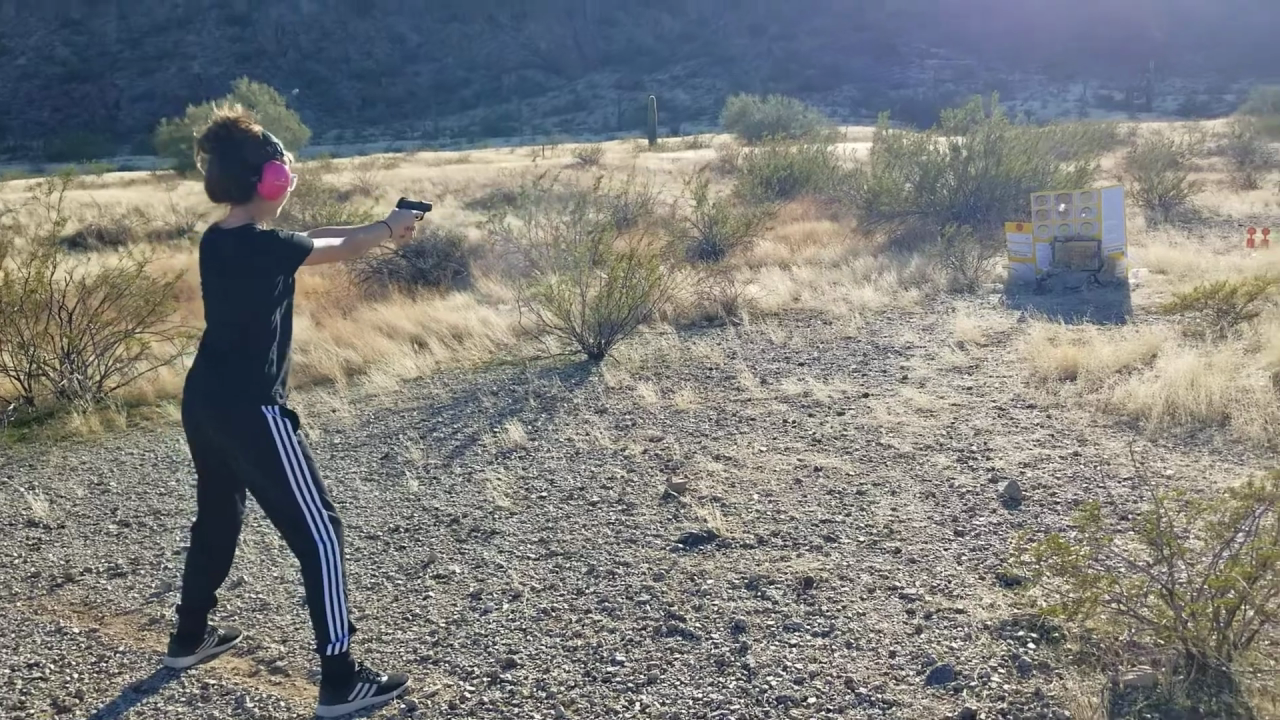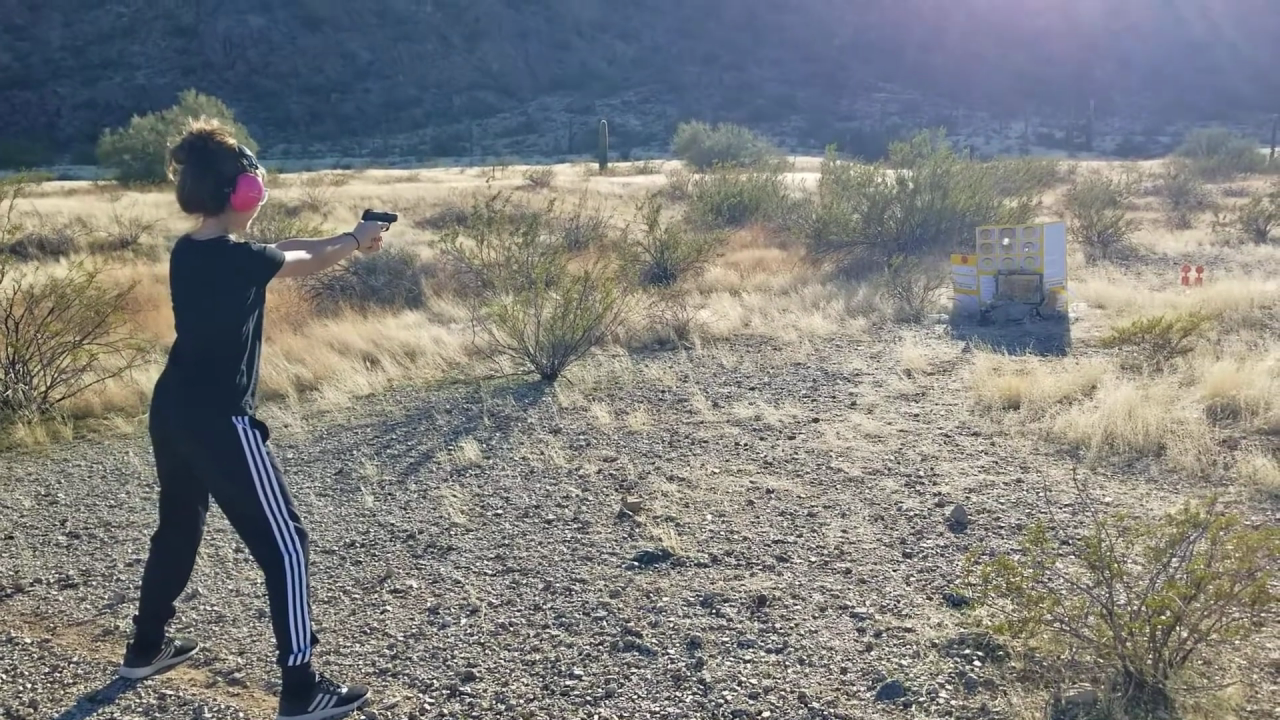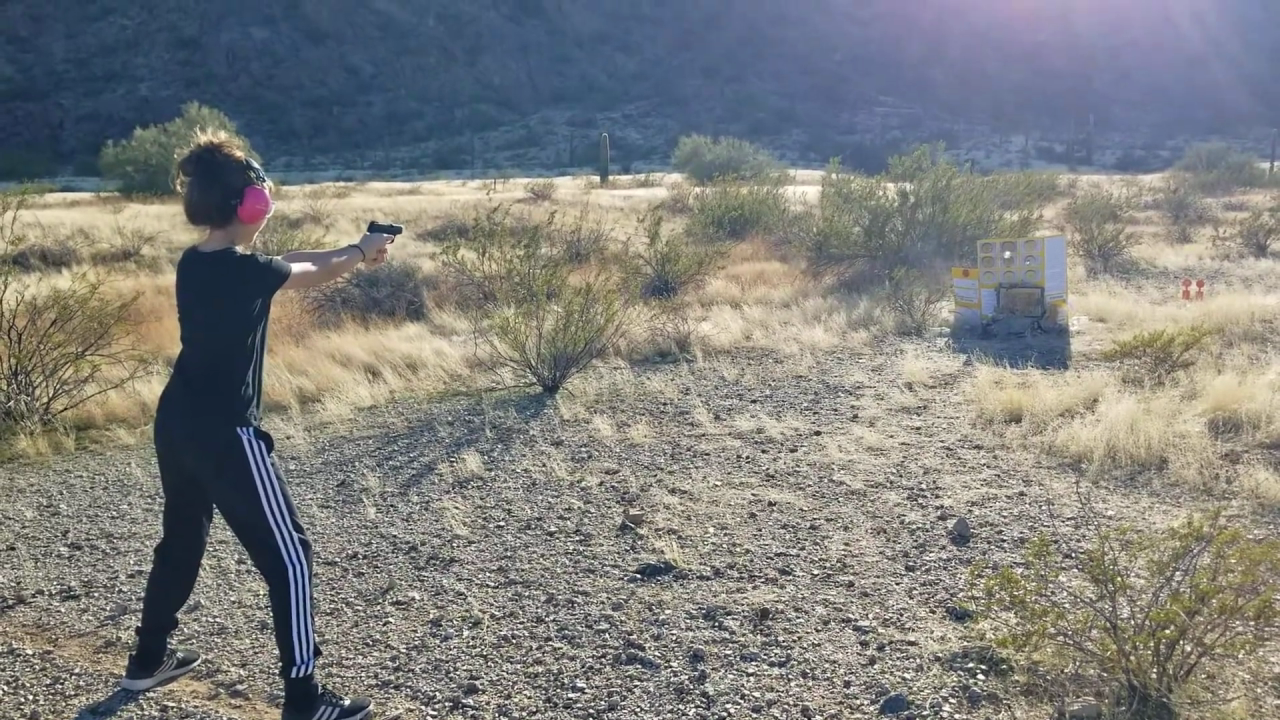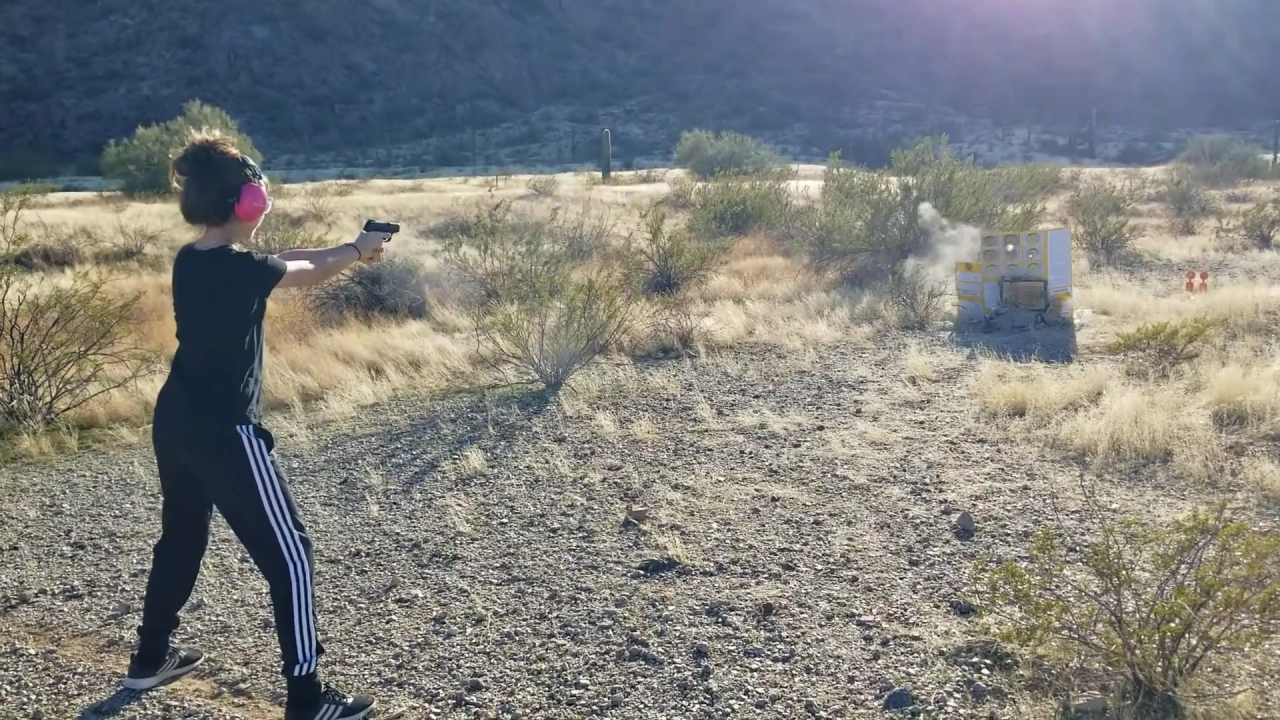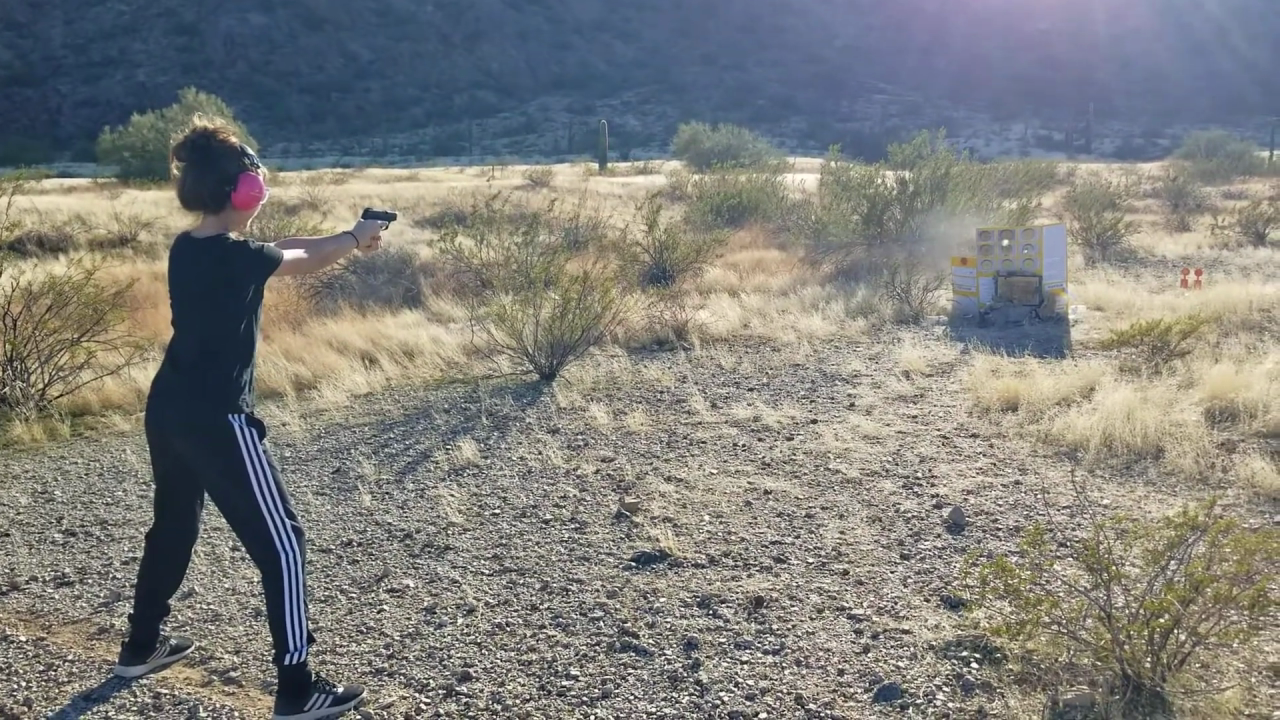
dt=1s
person 1, frame 1
left shoulder: (217, 241)
right shoulder: (265, 247)
left elbow: (314, 239)
right elbow: (339, 249)
left wrist: (379, 227)
right wrist: (389, 229)
left hip: (204, 401)
right hip: (250, 410)
left knee: (218, 515)
right knee: (318, 535)
left ankle: (190, 636)
person 1, frame 2
left shoulder: (187, 251)
right shoulder: (239, 259)
left elbow: (284, 249)
right elbow: (308, 261)
left wrist: (346, 238)
right wrist: (356, 240)
left hip: (172, 411)
right hip: (220, 422)
left knee: (178, 527)
right knee: (284, 546)
left ankle: (146, 647)
person 1, frame 3
left shoulder: (193, 263)
right shoulder: (244, 271)
left elbow: (289, 262)
right elbow: (313, 273)
left wrist: (352, 251)
right wrist: (362, 252)
left hip: (176, 423)
right hip: (225, 434)
left knee: (181, 538)
right knee: (288, 558)
left ankle: (148, 659)
person 1, frame 4
left shoulder: (189, 261)
right shoulder: (240, 268)
left elbow: (284, 260)
right elbow: (308, 271)
left wrist: (347, 249)
right wrist: (357, 250)
left hip: (175, 422)
right hip: (224, 432)
left knee: (181, 537)
right knee: (289, 556)
left ankle: (150, 658)
person 1, frame 5
left shoulder: (186, 248)
right shoulder: (236, 257)
left elbow: (282, 247)
right elbow: (305, 260)
left wrist: (344, 236)
right wrist: (355, 238)
left hip: (168, 410)
right hip: (217, 420)
left knee: (173, 525)
right knee: (281, 544)
left ankle: (141, 645)
